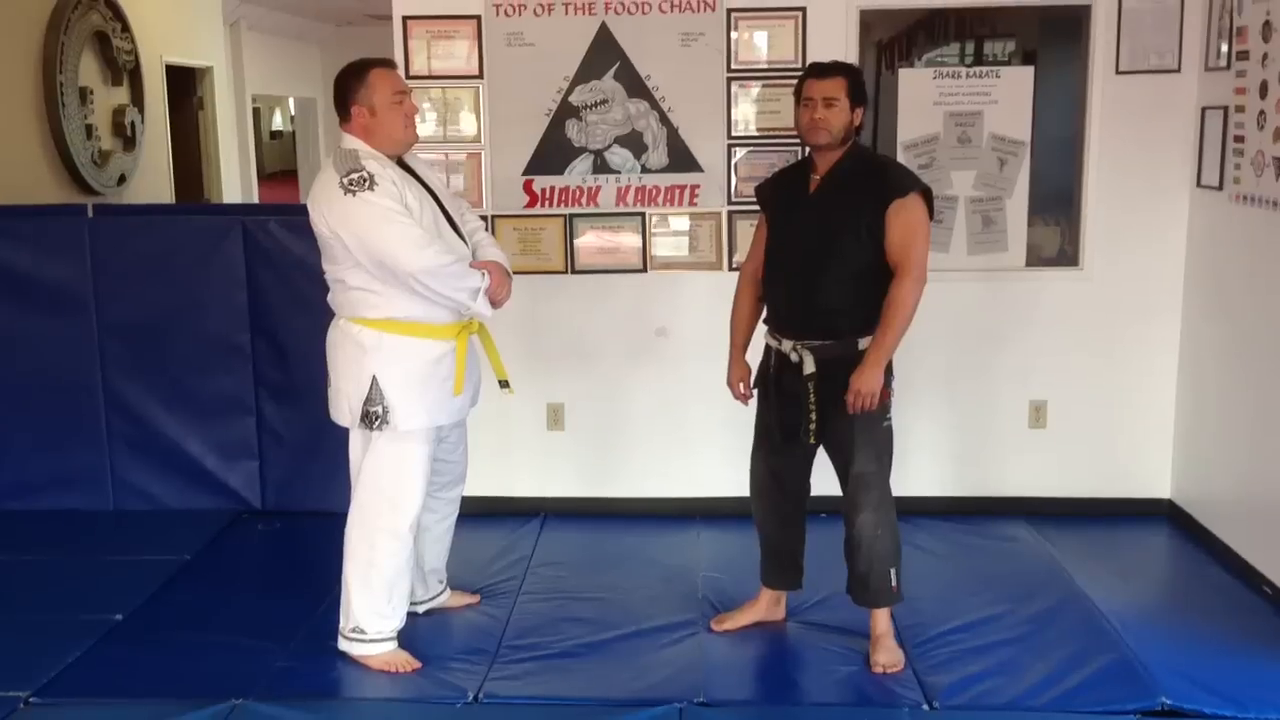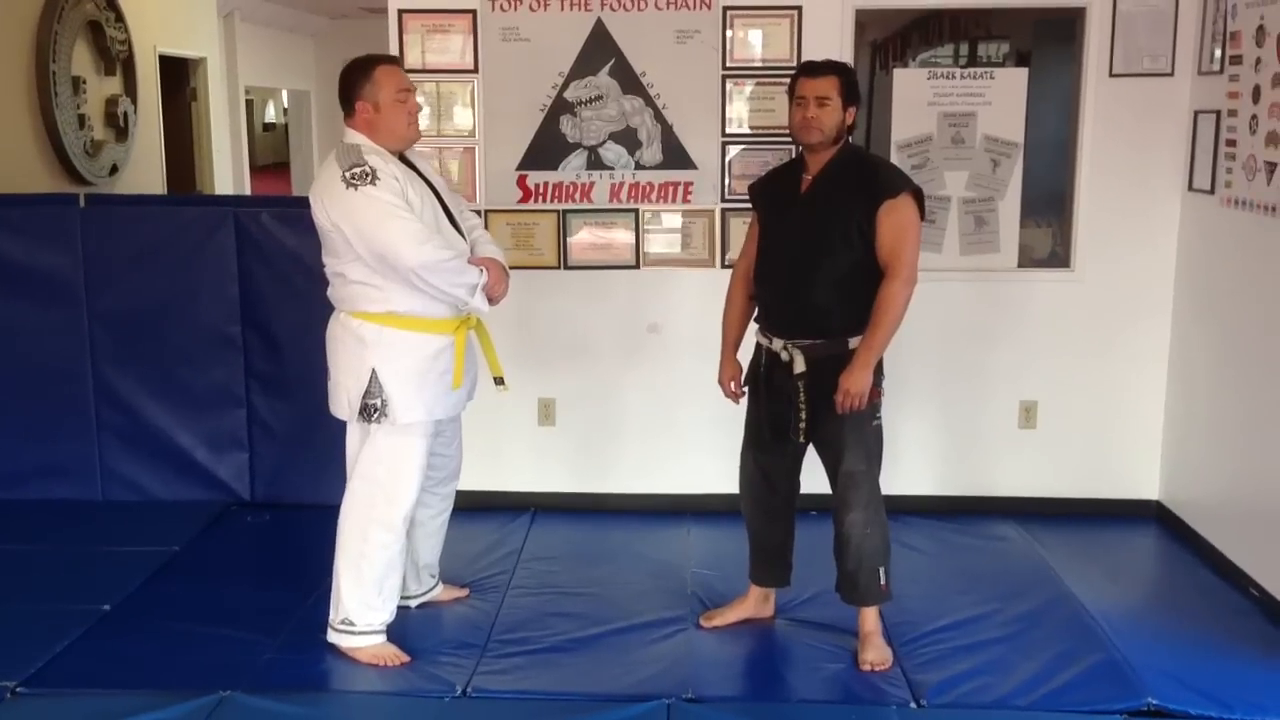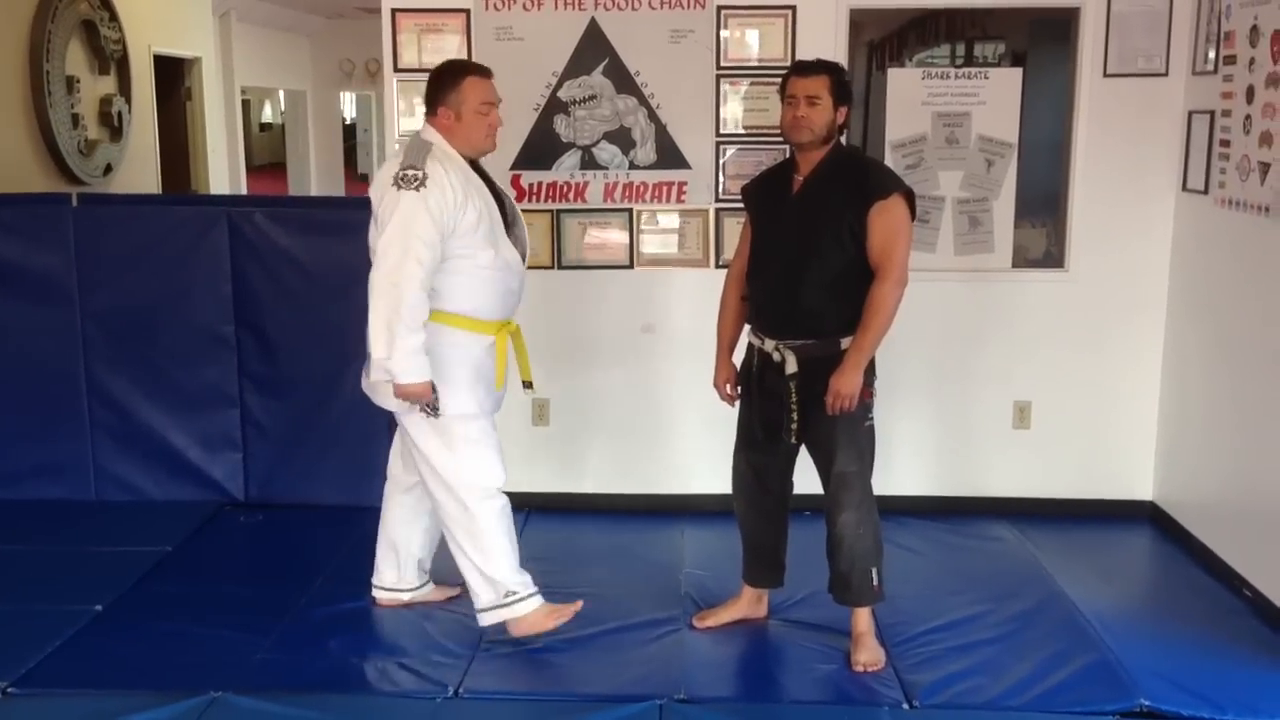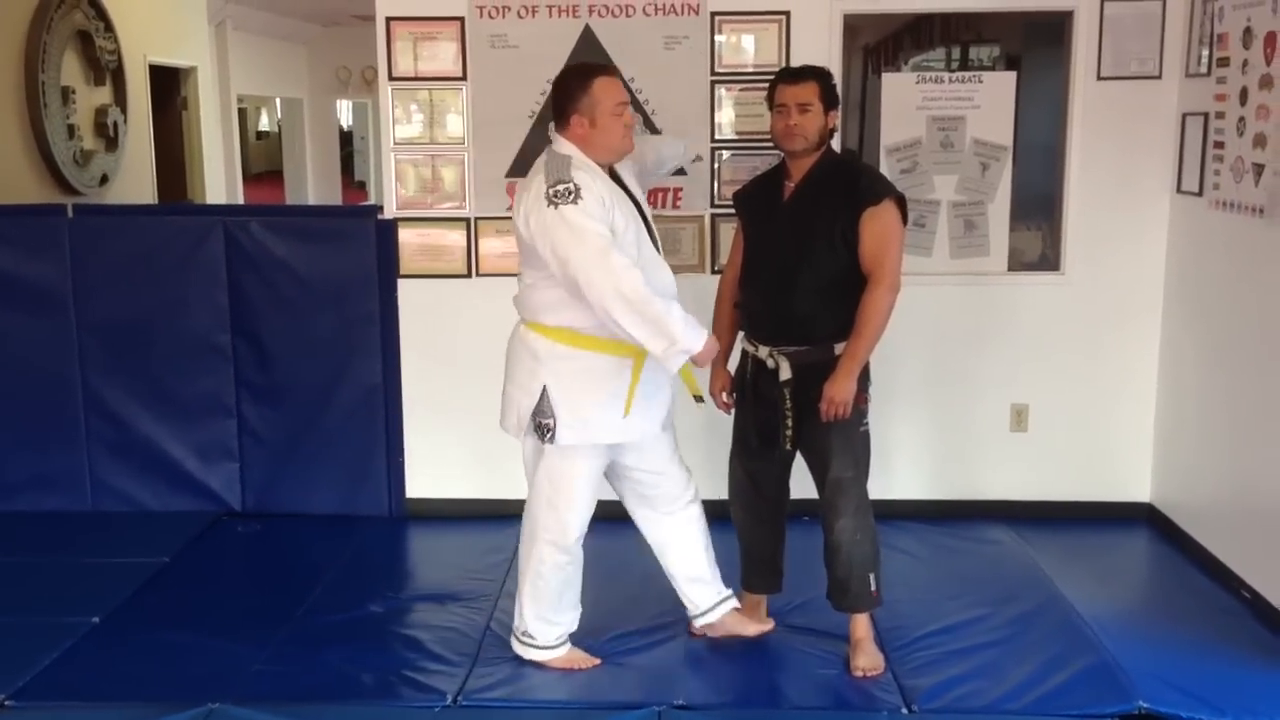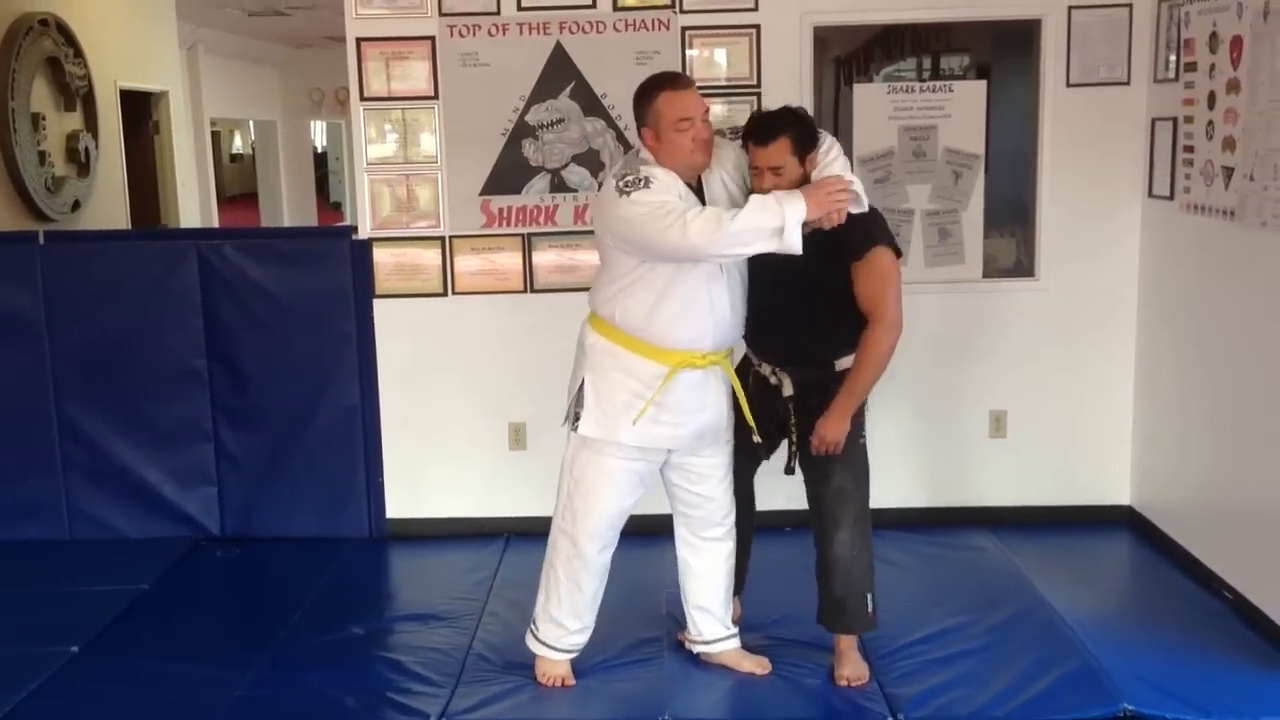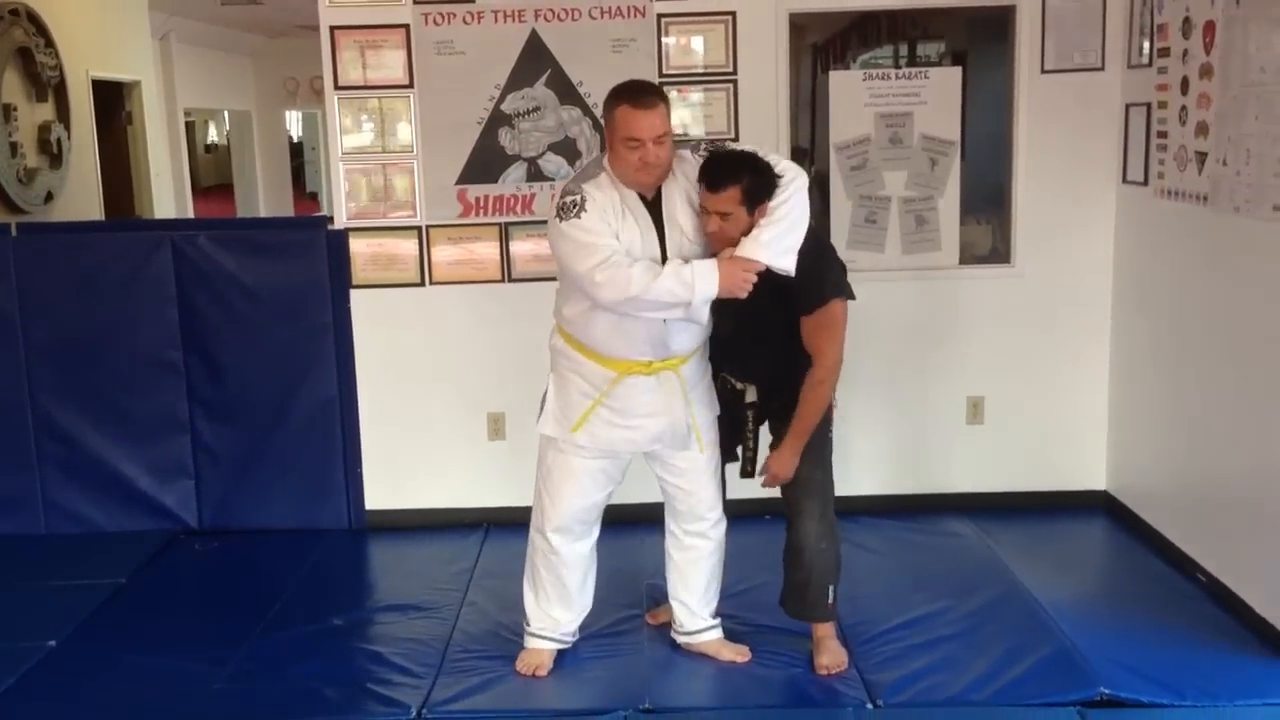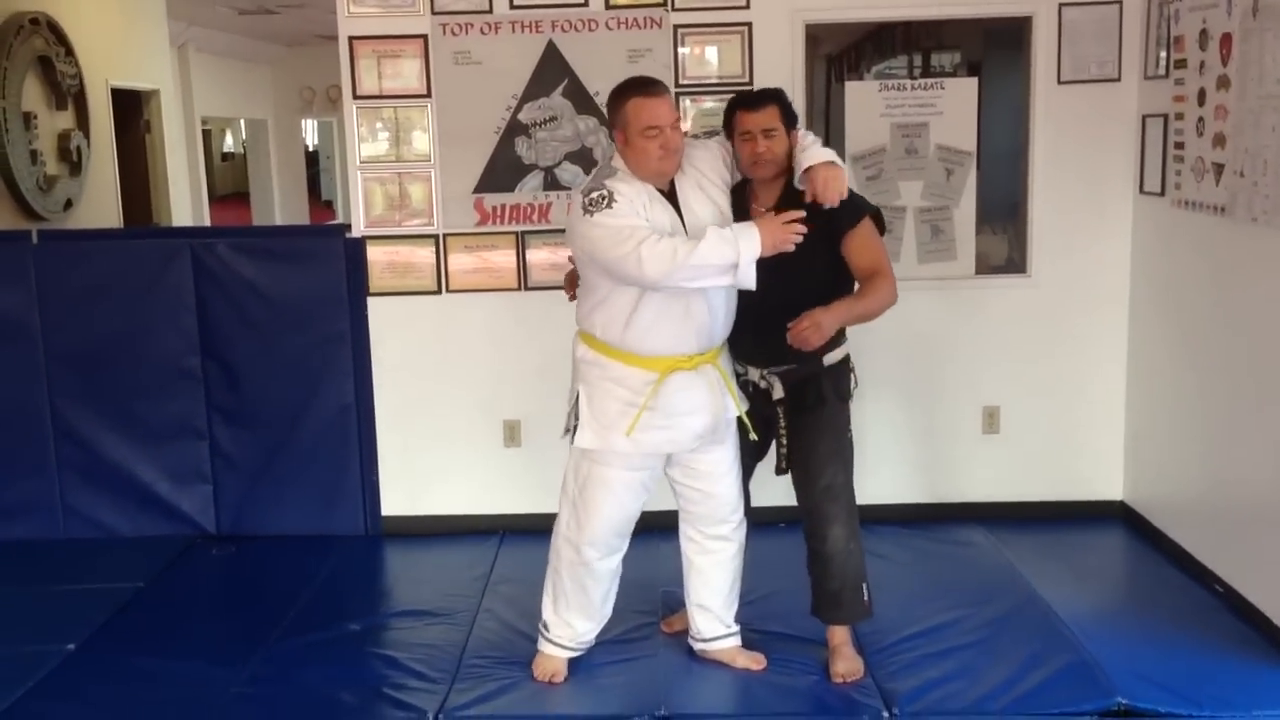
dt=0.7s
person 1, frame 1
left shoulder: (409, 168)
right shoulder: (348, 183)
left elbow: (466, 223)
right elbow: (418, 262)
left wrist: (494, 264)
right wrist: (481, 292)
left hip: (435, 355)
right hip: (389, 361)
left knee: (441, 481)
right knee: (390, 498)
left ankle: (426, 588)
right ankle: (366, 630)
person 1, frame 2
left shoulder: (409, 164)
right shoulder: (351, 177)
left elbow: (464, 222)
right elbow: (417, 256)
left wrist: (490, 262)
right wrist: (478, 287)
left hip: (430, 350)
right hip: (388, 355)
left knee: (435, 477)
right knee: (383, 490)
left ankle: (417, 583)
right ankle: (356, 624)
person 1, frame 3
left shoulder: (463, 168)
right shoulder: (418, 176)
right elbow: (400, 278)
right wrist: (406, 365)
left hip: (462, 351)
right hip: (434, 357)
left knee: (418, 471)
right knee: (472, 480)
left ankle: (397, 580)
right ankle: (512, 601)
person 1, frame 4
left shoulder: (610, 165)
right shoulder: (557, 190)
left elbow: (652, 156)
right elbow: (611, 284)
left wrist: (688, 145)
right wrist: (687, 338)
left hip: (628, 373)
right hip: (568, 377)
left knee: (669, 496)
right knee: (560, 518)
left ankle: (712, 607)
right ankle: (540, 639)
person 1, frame 5
left shoulder: (727, 162)
right shoulder: (630, 192)
right elbow: (700, 233)
left wrist: (835, 189)
right wrist: (798, 208)
left hip: (703, 384)
right hip: (627, 380)
left knee: (710, 518)
right knee: (589, 521)
left ankle: (713, 636)
right ankle: (553, 642)
person 1, frame 6
left shoulder: (698, 170)
right shoulder: (581, 202)
left elbow: (786, 180)
right elbow: (615, 283)
left wrist: (755, 253)
right wrist: (710, 279)
left hip: (680, 381)
right hip: (595, 384)
left knee: (700, 514)
right knee: (564, 517)
left ankle: (697, 627)
right ankle: (547, 633)
person 1, frame 7
left shoulder: (706, 161)
right shoulder: (601, 202)
right elbow: (656, 259)
left wrist: (819, 162)
right wrist: (751, 241)
left hip: (703, 382)
right hip: (624, 388)
left knee: (718, 517)
right knee: (595, 526)
left ankle: (715, 634)
right ankle: (561, 639)
person 2, frame 1
left shoulder: (890, 184)
right shoulder: (779, 189)
left elbow: (909, 274)
right elbow: (754, 274)
left wrist: (875, 362)
right wrist: (737, 353)
left hip: (851, 365)
right hip: (783, 364)
left knee: (867, 497)
right knee: (774, 485)
left ankle: (881, 624)
right ankle: (772, 597)
person 2, frame 2
left shoulder: (882, 185)
right shoulder: (772, 188)
left elbow: (900, 275)
right elbow: (746, 273)
left wrist: (864, 362)
right wrist: (729, 352)
left hip: (842, 364)
right hip: (775, 362)
left knee: (856, 496)
right knee: (763, 482)
left ankle: (870, 623)
right ankle: (761, 595)
person 2, frame 3
left shoulder: (872, 184)
right shoulder: (765, 188)
left elbow: (889, 277)
right elbow: (740, 275)
left wrist: (855, 364)
right wrist: (724, 353)
left hip: (834, 365)
right hip: (767, 363)
left knee: (848, 497)
right knee: (756, 483)
left ankle: (862, 624)
right ankle: (754, 595)
person 2, frame 4
left shoulder: (864, 190)
right shoulder: (755, 195)
left elbow: (883, 283)
right elbow: (733, 281)
left wrist: (847, 370)
right wrist: (719, 361)
left hip: (827, 370)
right hip: (760, 368)
left knee: (844, 502)
right knee: (753, 491)
left ankle: (861, 629)
right ankle: (753, 601)
person 2, frame 5
left shoulder: (857, 225)
left elbow: (886, 323)
left wrist: (843, 411)
left hip: (827, 383)
right hip: (757, 377)
left knee: (841, 514)
right knee: (724, 487)
left ankle: (846, 643)
right ankle: (725, 605)
person 2, frame 6
left shoulder: (809, 259)
right shoulder: (701, 239)
left elbow: (825, 364)
left wrist: (790, 447)
left hip: (794, 388)
right hip: (724, 379)
left knee: (807, 504)
left ankle: (823, 628)
person 2, frame 7
left shoulder: (834, 207)
left elbow: (882, 285)
left wrist: (834, 315)
left hip: (813, 382)
right hip: (740, 379)
left knee: (828, 507)
left ankle: (839, 635)
